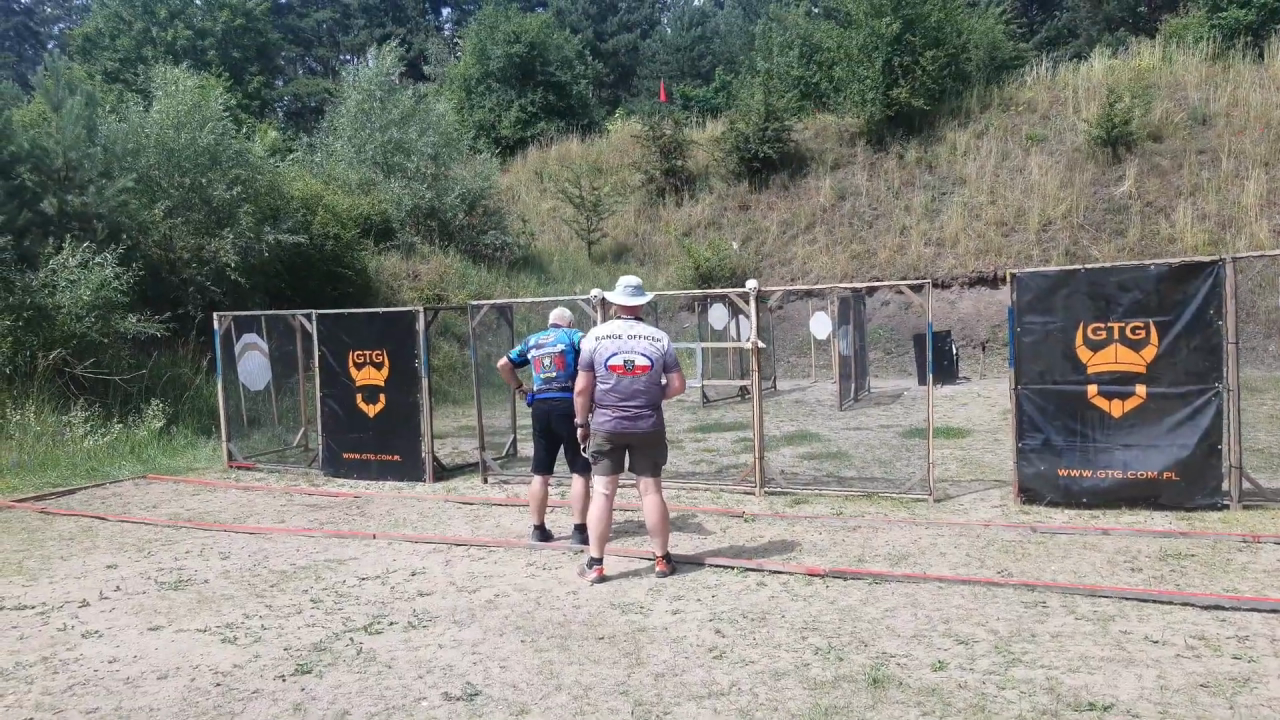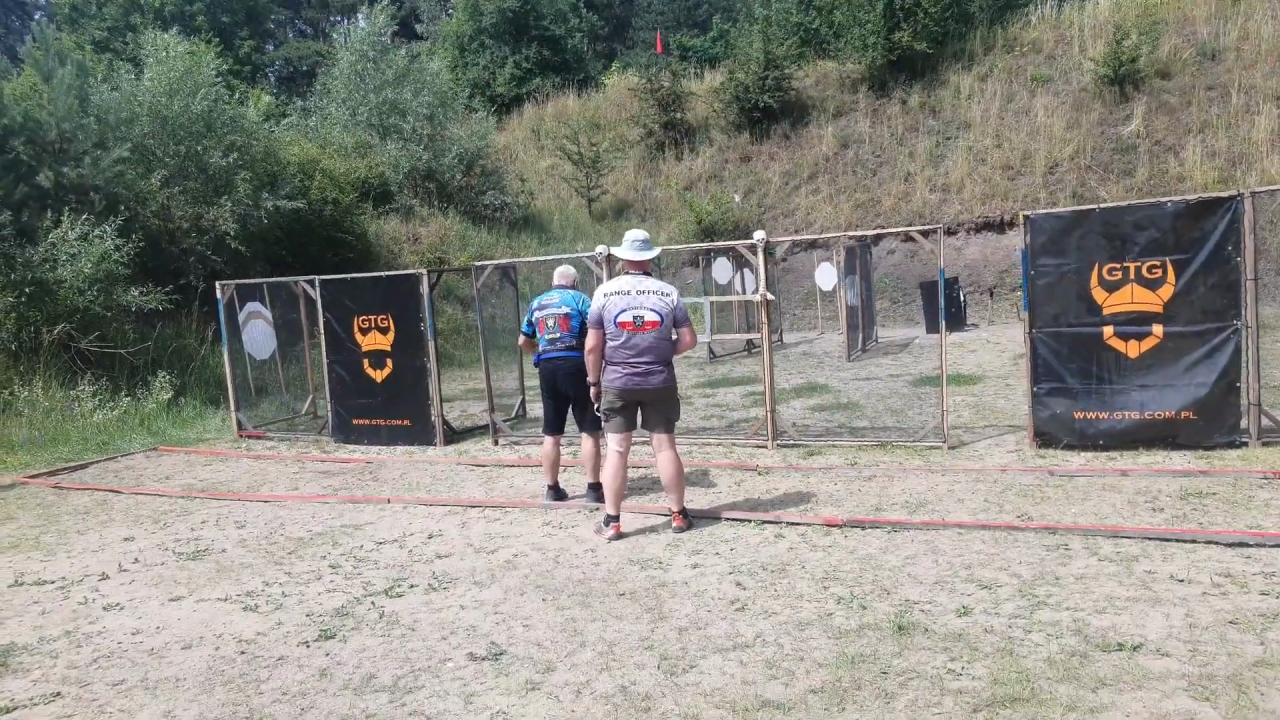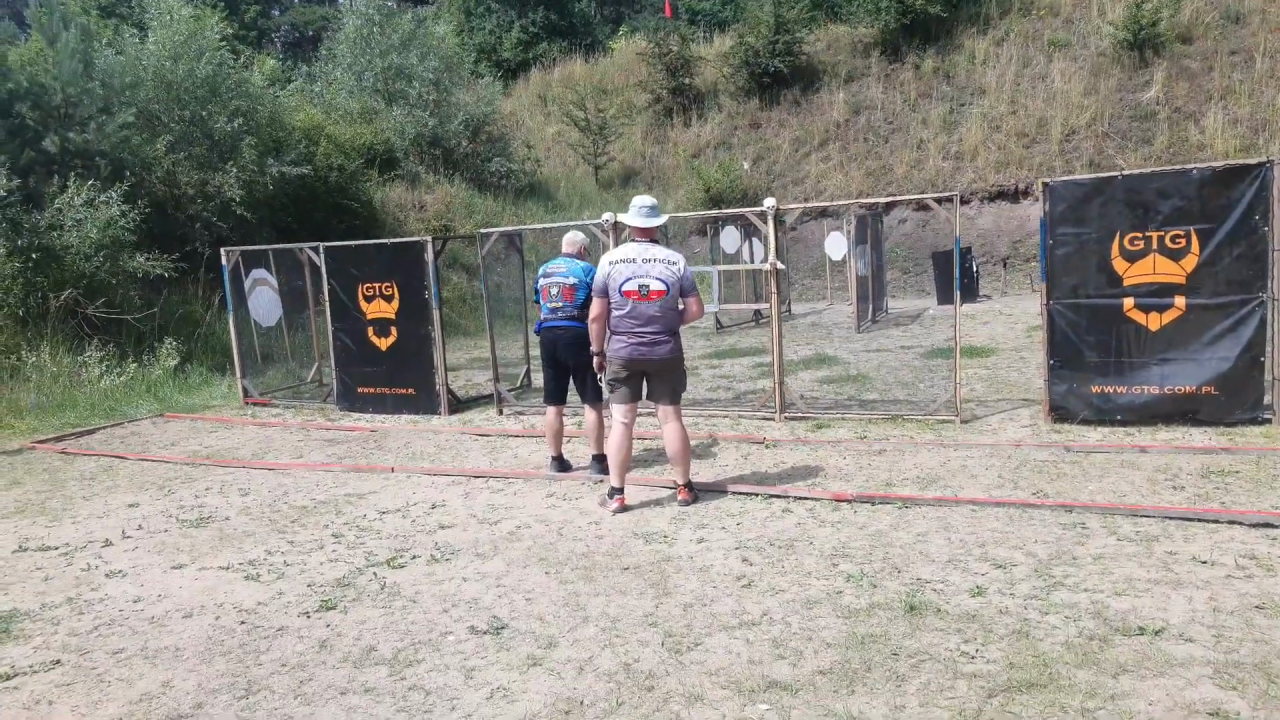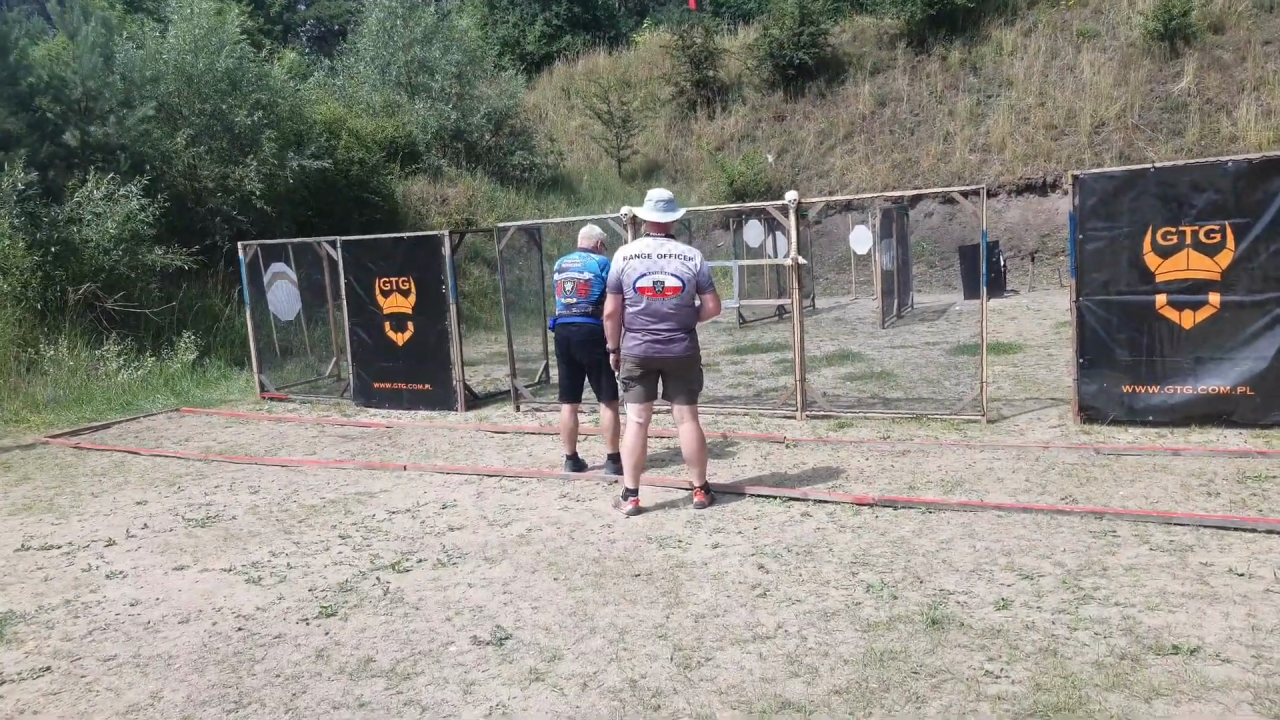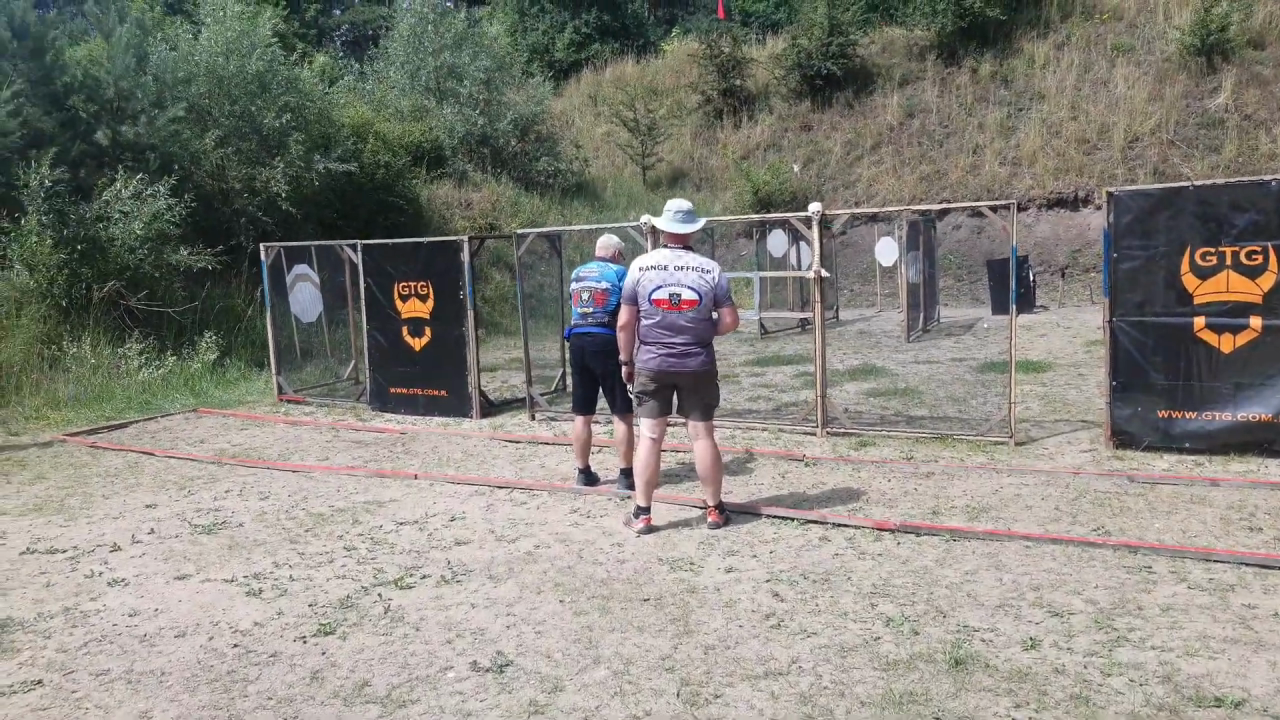
dt=0.3s
person 1, frame 1
left shoulder: (596, 335)
right shoulder: (659, 338)
left elbow: (582, 388)
right elbow: (677, 385)
left wrist: (581, 422)
left hip: (606, 425)
right hip: (648, 426)
left knee: (602, 492)
right knee: (651, 490)
left ankle: (595, 564)
right ankle: (662, 559)
person 1, frame 2
left shoulder: (605, 292)
right shoulder: (668, 292)
left elbow: (592, 346)
right elbow: (688, 340)
left wrist: (594, 381)
left hip: (617, 382)
right hip: (659, 382)
left knee: (616, 449)
right knee: (665, 446)
left ankle: (611, 522)
right ankle: (678, 515)
person 1, frame 3
left shoulder: (610, 260)
right shoulder: (675, 260)
left elbow: (596, 315)
right elbow: (695, 310)
left wrist: (597, 351)
left hip: (622, 352)
right hip: (665, 352)
left knee: (621, 421)
right knee: (671, 418)
left ankle: (616, 494)
right ankle: (684, 488)
person 1, frame 4
left shoulder: (624, 255)
right shoulder: (692, 256)
left elbow: (611, 312)
right elbow: (712, 307)
left wrist: (614, 348)
left hip: (637, 350)
right hip: (681, 350)
left knee: (636, 421)
right knee: (687, 418)
left ankle: (630, 496)
right ankle: (700, 490)
person 1, frame 5
left shoulder: (640, 266)
right shoulder: (710, 269)
left elbow: (625, 323)
right elbow: (730, 321)
left wrist: (626, 360)
left hip: (651, 363)
right hip: (697, 364)
left knee: (649, 437)
right knee: (702, 436)
left ankle: (642, 514)
right ankle: (715, 510)
person 2, frame 1
left shoulder: (532, 341)
right shoulder: (571, 335)
left elbow: (503, 364)
left wrist: (518, 387)
left hip: (541, 407)
right hip: (568, 406)
left knee: (540, 473)
right knee: (580, 472)
left ankle: (538, 529)
right ankle: (579, 531)
person 2, frame 2
left shoulder: (536, 303)
right shoulder: (577, 298)
left elbow: (523, 342)
left hip: (547, 368)
right hip: (574, 366)
left knee: (551, 433)
right knee: (589, 431)
left ankle: (552, 488)
right ankle: (593, 489)
person 2, frame 3
left shoulder: (543, 270)
right shoulder: (585, 269)
left hip: (548, 336)
right hip: (576, 336)
left knee: (554, 404)
right knee: (592, 402)
left ankle: (556, 460)
right ankle: (598, 461)
person 2, frame 4
left shoulder: (559, 265)
right shoulder: (601, 263)
left hip: (563, 333)
right hip: (591, 333)
left knee: (568, 402)
right knee: (608, 400)
left ankle: (571, 459)
right ankle: (613, 460)
person 2, frame 5
left shoulder: (577, 274)
right shoulder: (619, 272)
left hip: (578, 342)
right hip: (606, 343)
left knee: (582, 414)
right knee: (622, 413)
left ankle: (584, 472)
right ankle: (626, 475)
